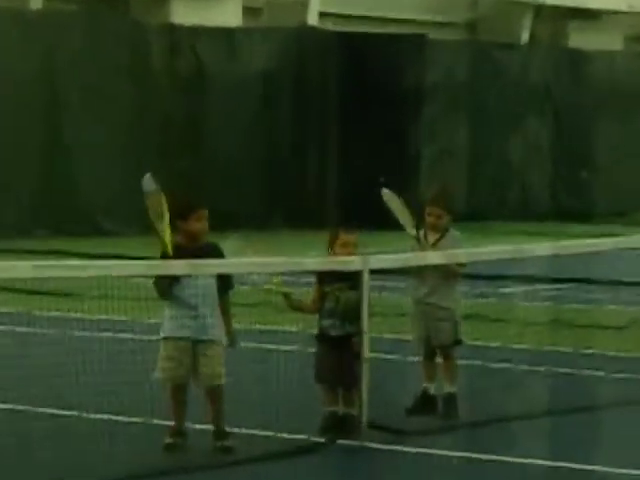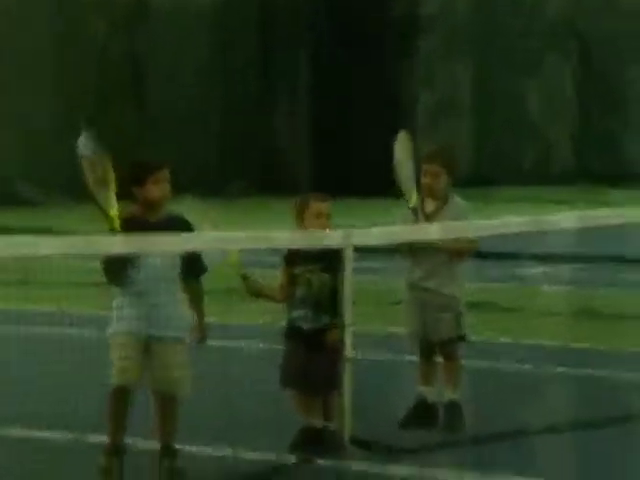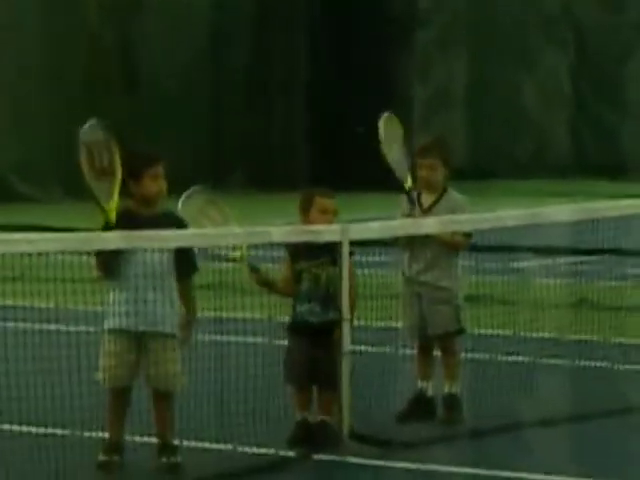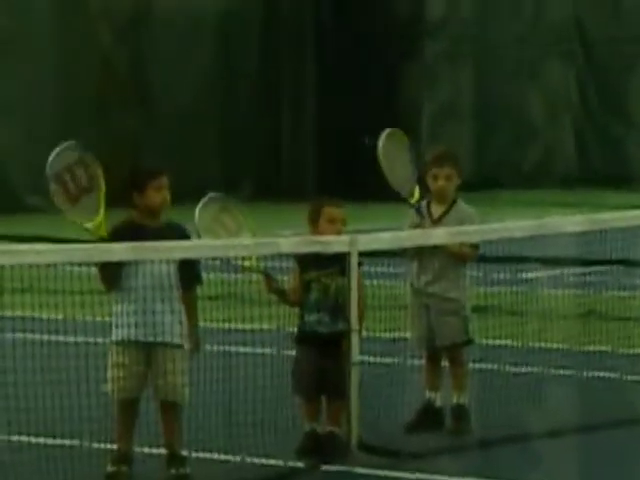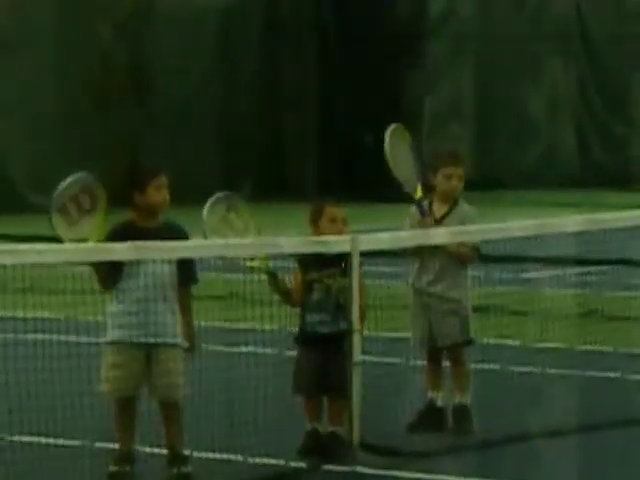
dt=0.4s
person 1, frame 1
left shoulder: (214, 251)
right shoulder: (171, 254)
left elbow: (223, 291)
right elbow: (163, 293)
left wrist: (228, 325)
right wrist: (166, 274)
left hip: (210, 327)
right hip: (178, 326)
left knee: (214, 381)
right knee: (177, 380)
left ankle: (220, 430)
right ankle: (178, 429)
person 1, frame 2
right shoulder: (124, 227)
left elbow: (192, 277)
right elbow: (113, 277)
left wrist: (200, 318)
right wrist: (118, 255)
left hip: (169, 320)
right hip: (130, 317)
left knee: (167, 389)
right knee: (121, 385)
person 1, frame 3
left shoulder: (174, 223)
right shoulder: (118, 222)
left elbow: (184, 273)
right elbow: (105, 271)
left wrist: (189, 313)
right wrist: (110, 248)
left hip: (163, 317)
right hip: (123, 316)
left knee: (163, 384)
right knee: (118, 383)
person 1, frame 4
left shoulder: (178, 234)
right shoulder: (121, 233)
left elbow: (188, 285)
right elbow: (109, 283)
left wrist: (193, 325)
right wrist: (108, 262)
left hip: (169, 328)
right hip: (129, 327)
left knee: (171, 395)
right knee: (126, 395)
person 1, frame 5
left shoulder: (176, 234)
right shoulder: (120, 234)
left elbow: (184, 284)
right elbow: (108, 283)
left wrist: (188, 324)
right wrist: (100, 265)
left hip: (166, 329)
right hip: (126, 329)
left knee: (170, 394)
right knee: (124, 393)
person 2, frame 1
left shoulder: (455, 239)
right shoulder: (419, 237)
left elbow: (457, 271)
left hip: (444, 303)
right hip: (422, 302)
left knee: (447, 351)
right knee: (427, 351)
left ankle: (450, 395)
right ankle: (428, 394)
person 2, frame 2
left shoulder: (458, 208)
right shoulder: (413, 207)
left elbow: (468, 246)
right elbow: (405, 246)
left wrist: (437, 241)
left hip: (445, 289)
right hip: (417, 286)
left knee: (448, 348)
right knee: (424, 347)
left ankle: (452, 403)
right ankle: (425, 402)
person 2, frame 3
left shoulder: (456, 202)
right shoulder: (408, 201)
left elbow: (463, 241)
right elbow: (403, 242)
left wrist: (434, 232)
left hip: (442, 283)
right hip: (414, 281)
left knee: (446, 342)
right knee: (422, 341)
person 2, frame 4
left shoulder: (465, 213)
right shoulder: (418, 212)
left elbow: (471, 253)
right elbow: (411, 252)
left wrist: (441, 240)
left hip: (450, 294)
right hip: (422, 291)
left knee: (454, 352)
right knee: (430, 352)
person 2, frame 5
left shoulder: (466, 213)
right shoulder: (418, 211)
left elbow: (470, 254)
right elbow: (412, 251)
left hip: (452, 294)
right hip: (423, 291)
left knee: (456, 352)
right knee: (431, 352)
person 3, frame 1
left shoulder: (358, 276)
right shoulder: (324, 275)
right elbow: (315, 306)
left wrist: (360, 334)
right wrist: (292, 301)
left hip: (349, 339)
right hip: (327, 338)
left knee: (350, 382)
right knee: (327, 381)
left ankle: (349, 417)
right ankle: (333, 415)
person 3, frame 2
left shoulder: (334, 255)
right shoulder: (293, 255)
left elbow: (344, 295)
right elbow: (284, 294)
left wrist: (338, 326)
right wrist: (256, 287)
left hip: (326, 334)
right hip: (298, 333)
left knee: (326, 386)
right knee: (299, 385)
left ankle: (327, 429)
right ankle: (309, 427)
person 3, frame 3
left shoulder: (339, 250)
right shoulder: (296, 250)
left elbow: (349, 291)
right elbow: (288, 288)
left wrist: (344, 322)
right wrist: (267, 282)
left hip: (330, 329)
right hip: (301, 328)
left knee: (328, 382)
right knee: (299, 379)
left ankle: (325, 423)
right ankle: (303, 422)
person 3, frame 4
left shoulder: (348, 260)
right shoulder: (304, 260)
left elbow: (358, 301)
right elbow: (295, 298)
left wrist: (354, 331)
right wrist: (278, 290)
left hip: (338, 339)
right hip: (309, 338)
left knee: (337, 392)
right knee: (308, 390)
left ankle: (333, 434)
right ankle: (312, 433)
person 3, frame 5
left shoulder: (349, 260)
right shoulder: (306, 260)
left elbow: (359, 301)
right elbow: (297, 298)
left wrist: (355, 330)
right wrist: (283, 290)
left hip: (339, 338)
right hip: (310, 338)
left knee: (338, 391)
right knee: (310, 390)
left ankle: (336, 433)
right ankle: (313, 432)
